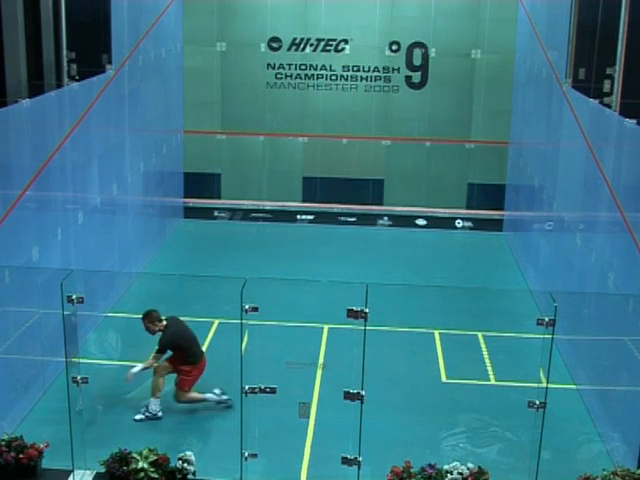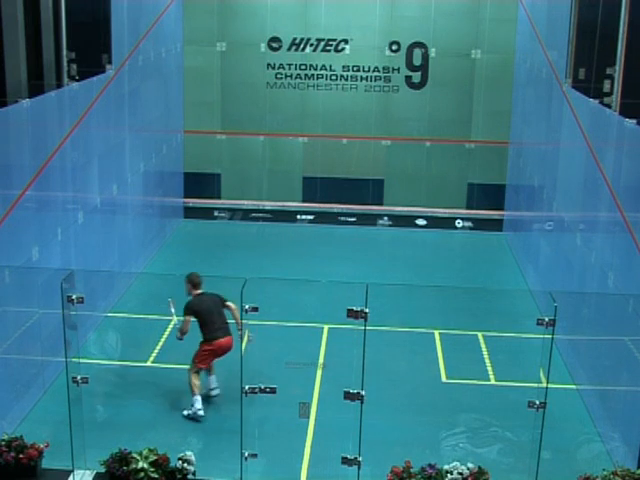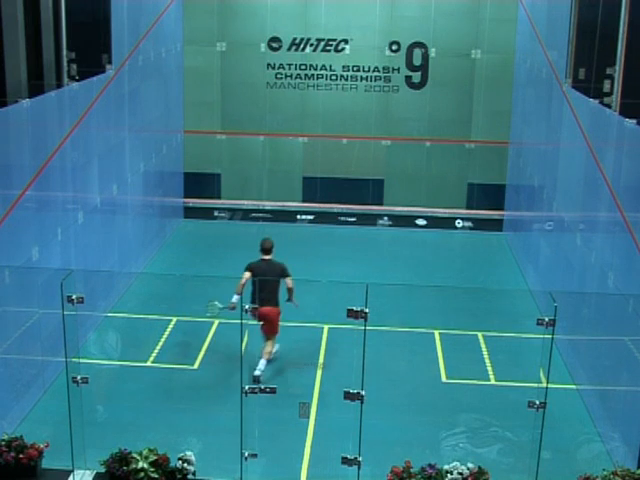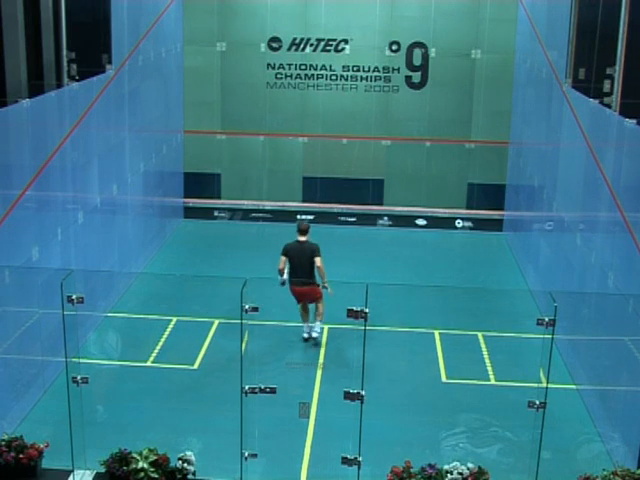
dt=0.4s
person 1, frame 1
left shoulder: (167, 339)
right shoulder: (172, 320)
left elbow: (153, 361)
left wrist: (136, 369)
left hip: (194, 364)
left knee: (180, 397)
right knee: (159, 370)
left ankle: (215, 397)
right ankle: (154, 410)
person 1, frame 2
left shoulder: (190, 305)
right shoulder: (214, 297)
left elbow: (184, 329)
right elbow: (233, 308)
left wrist: (180, 335)
right wrist: (240, 329)
left hip: (214, 343)
right hip: (228, 340)
left knee: (194, 371)
right knee: (204, 361)
left ankle: (197, 408)
right ankle: (213, 388)
person 1, frame 3
left shoulder: (252, 266)
right shoulder: (280, 266)
left elbow: (243, 282)
right elbow: (290, 286)
left wrist: (235, 299)
right wrist: (290, 298)
left hip: (256, 308)
right hip: (272, 309)
right knee: (270, 340)
left ankle: (272, 350)
right ankle: (259, 370)
person 1, frame 4
left shoulder: (288, 247)
right shoulder: (313, 247)
left elbow: (281, 267)
right elbow: (318, 265)
left wrist: (283, 278)
right wrist: (324, 282)
left hip: (294, 287)
right hip: (309, 286)
left knee: (303, 305)
right knee: (319, 302)
left ankle: (307, 331)
right ankle: (316, 331)
